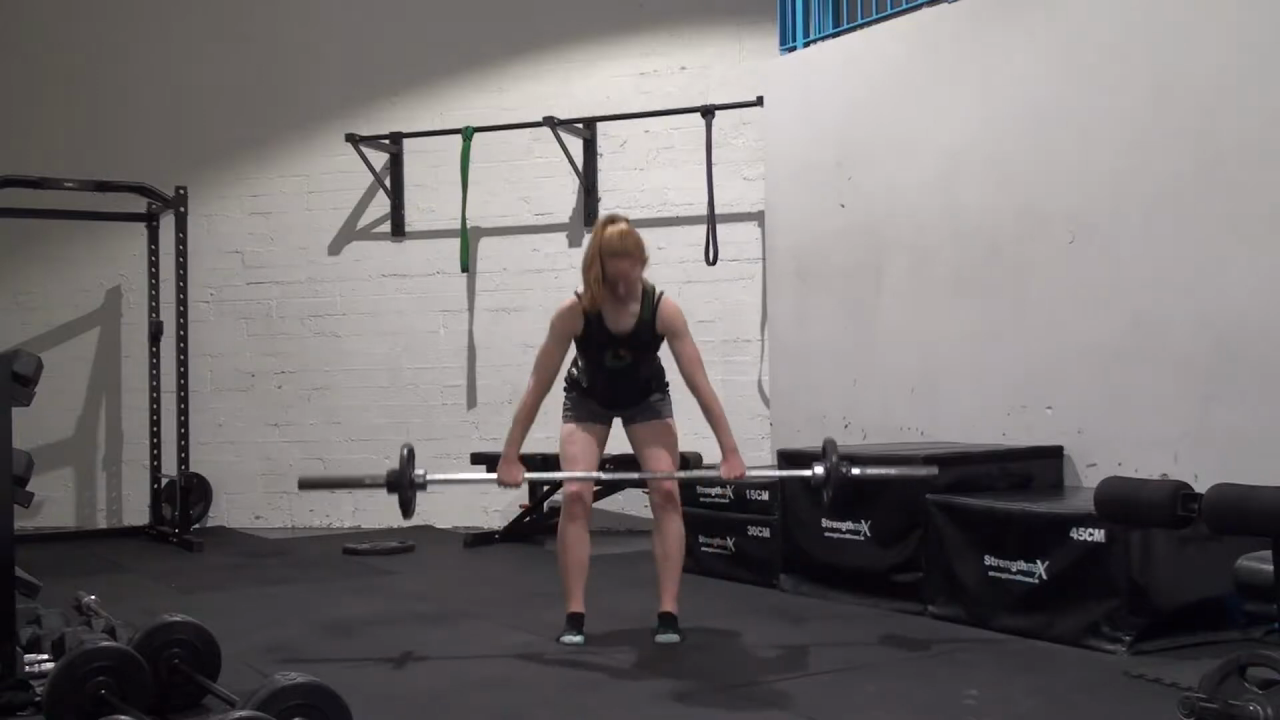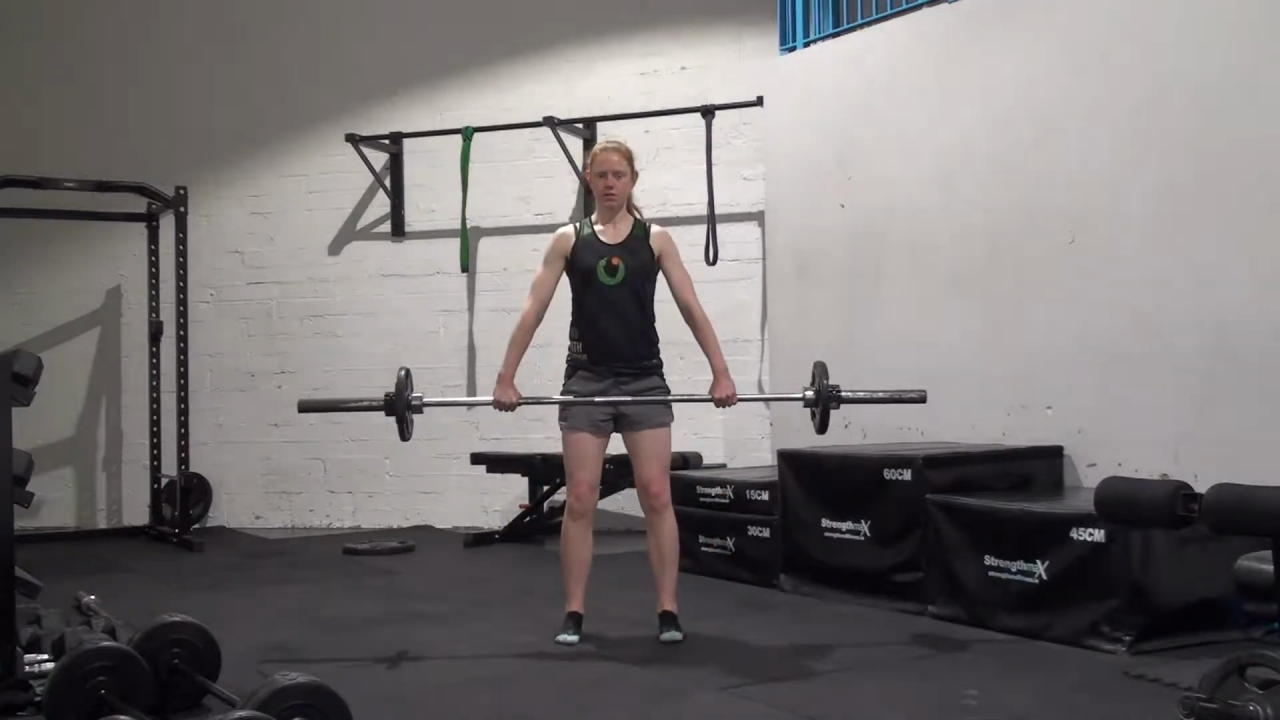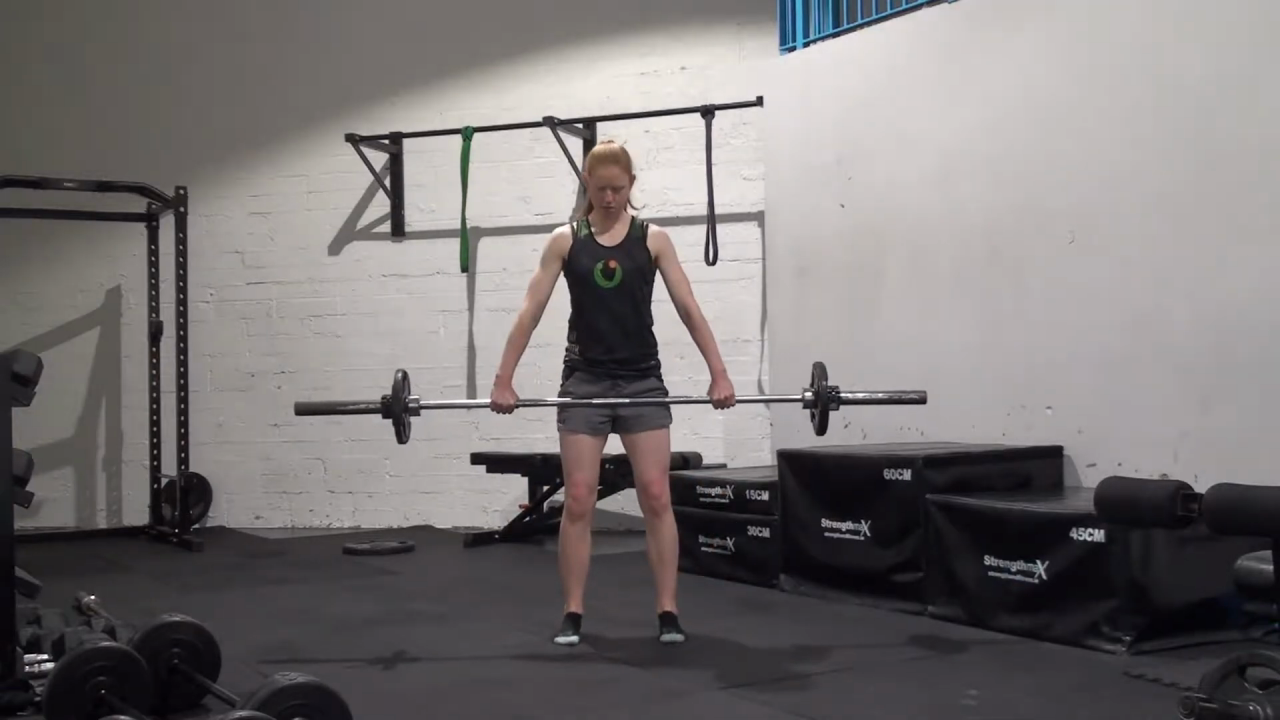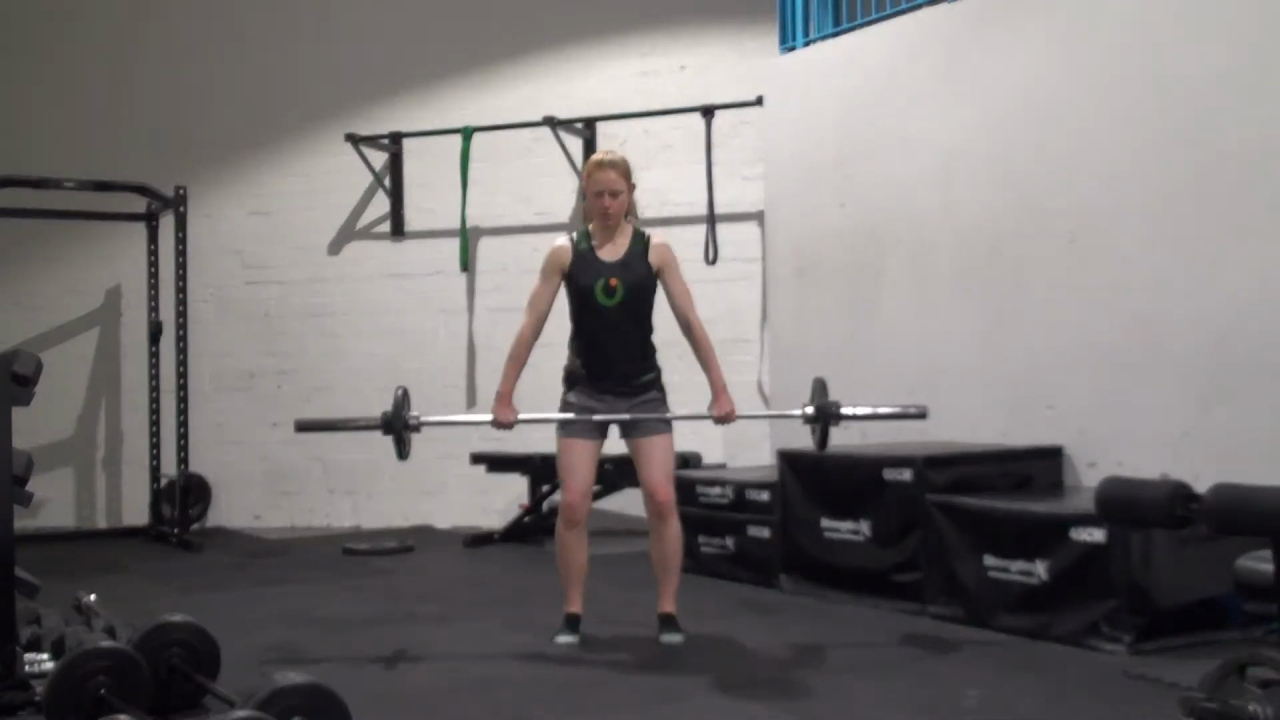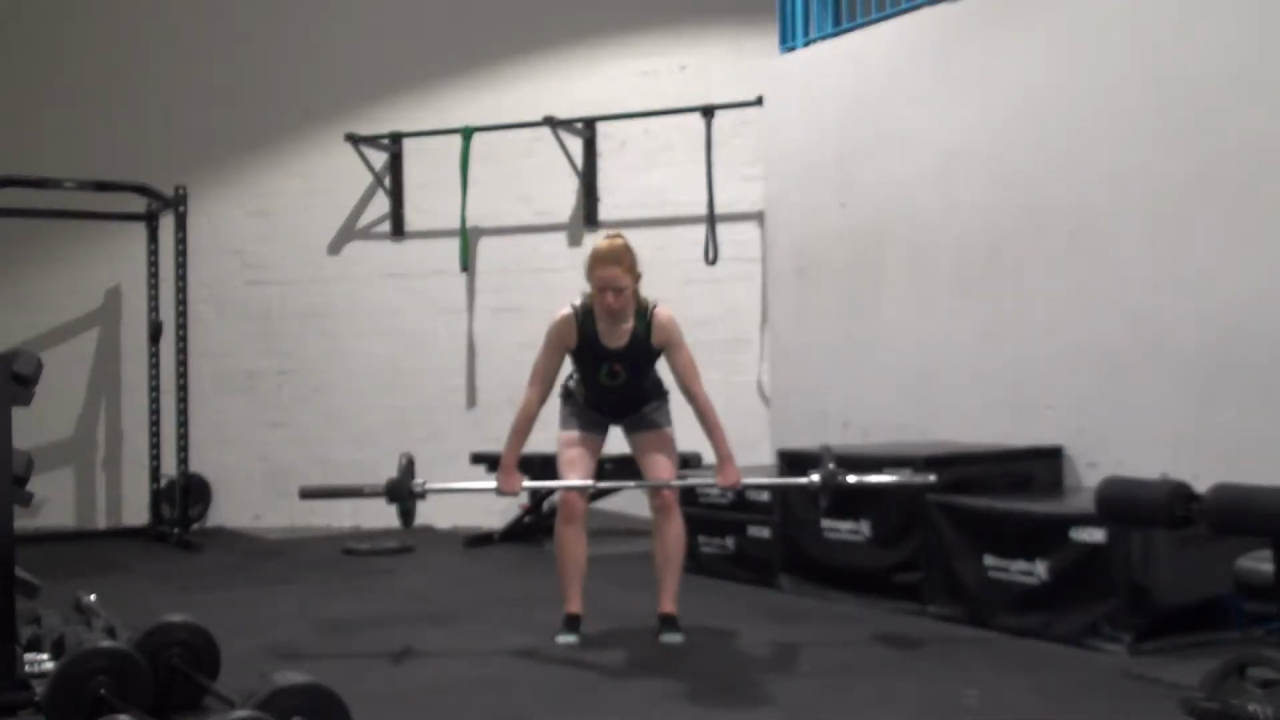
dt=1s
person 1, frame 1
left shoulder: (664, 310)
right shoulder: (573, 312)
left elbow: (699, 384)
right elbow: (538, 386)
left wrist: (730, 453)
right wrist: (511, 456)
left hip: (646, 398)
right hip: (588, 398)
left knee: (667, 493)
right knee: (575, 498)
left ankle: (668, 614)
right ankle: (574, 615)
person 1, frame 2
left shoulder: (655, 238)
right shoulder: (569, 239)
left elbow: (691, 308)
right elbow: (534, 309)
left wrist: (721, 372)
right wrist: (506, 376)
left hip: (644, 379)
right hip: (587, 379)
left knee: (657, 495)
right knee: (580, 498)
left ankle: (668, 610)
right ankle: (574, 613)
person 1, frame 3
left shoulder: (653, 238)
right shoulder: (565, 239)
left elbow: (688, 308)
right elbow: (530, 311)
left wrist: (719, 373)
right wrist: (503, 378)
left hip: (642, 379)
right hip: (584, 380)
left knee: (657, 497)
right knee: (578, 500)
left ankle: (668, 612)
right ankle: (572, 614)
person 1, frame 4
left shoulder: (655, 250)
right shoulder: (564, 252)
left elbow: (690, 323)
right elbow: (530, 326)
left wrist: (719, 389)
right wrist: (504, 395)
left hip: (643, 391)
right hip: (584, 392)
left knee: (661, 500)
right knee: (573, 505)
left ankle: (668, 614)
right ankle: (572, 616)
person 1, frame 5
left shoulder: (660, 322)
right shoulder: (567, 323)
left elbow: (695, 393)
right elbow: (535, 395)
left wrist: (725, 460)
right wrist: (508, 464)
left hip: (644, 406)
right hip: (585, 407)
left knee: (666, 497)
right knee: (571, 501)
left ankle: (668, 613)
right ankle: (572, 615)
